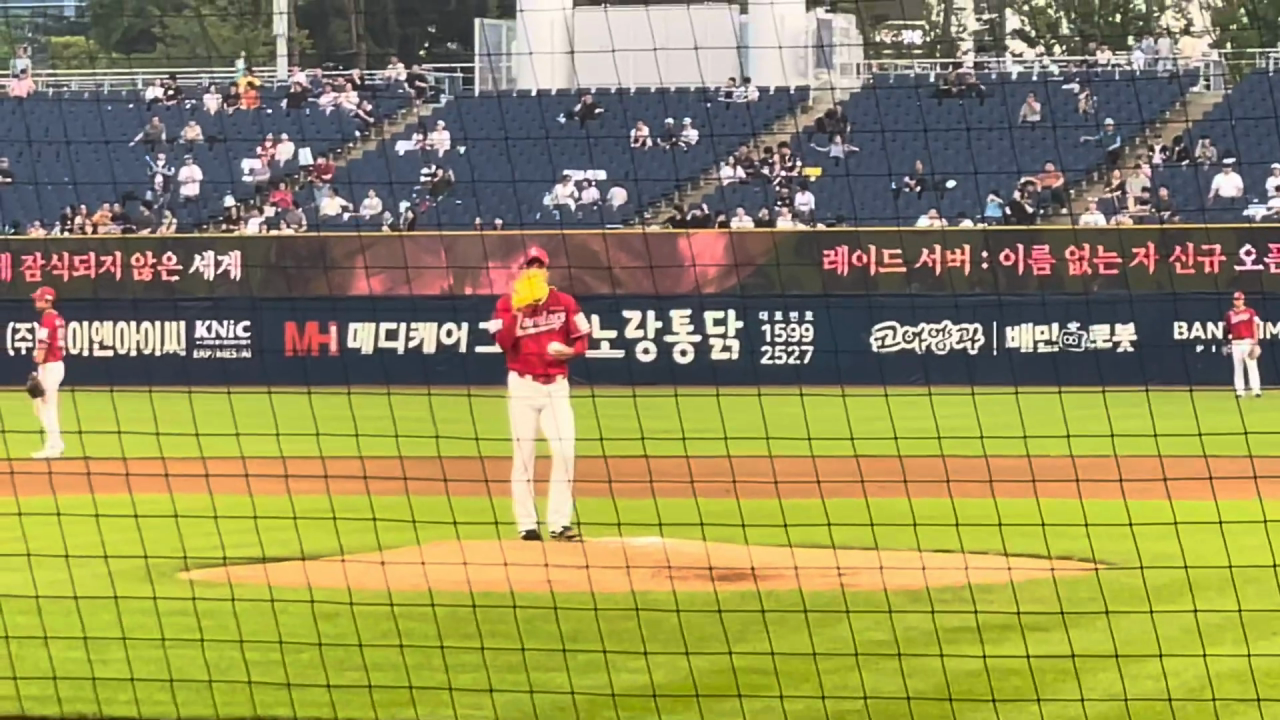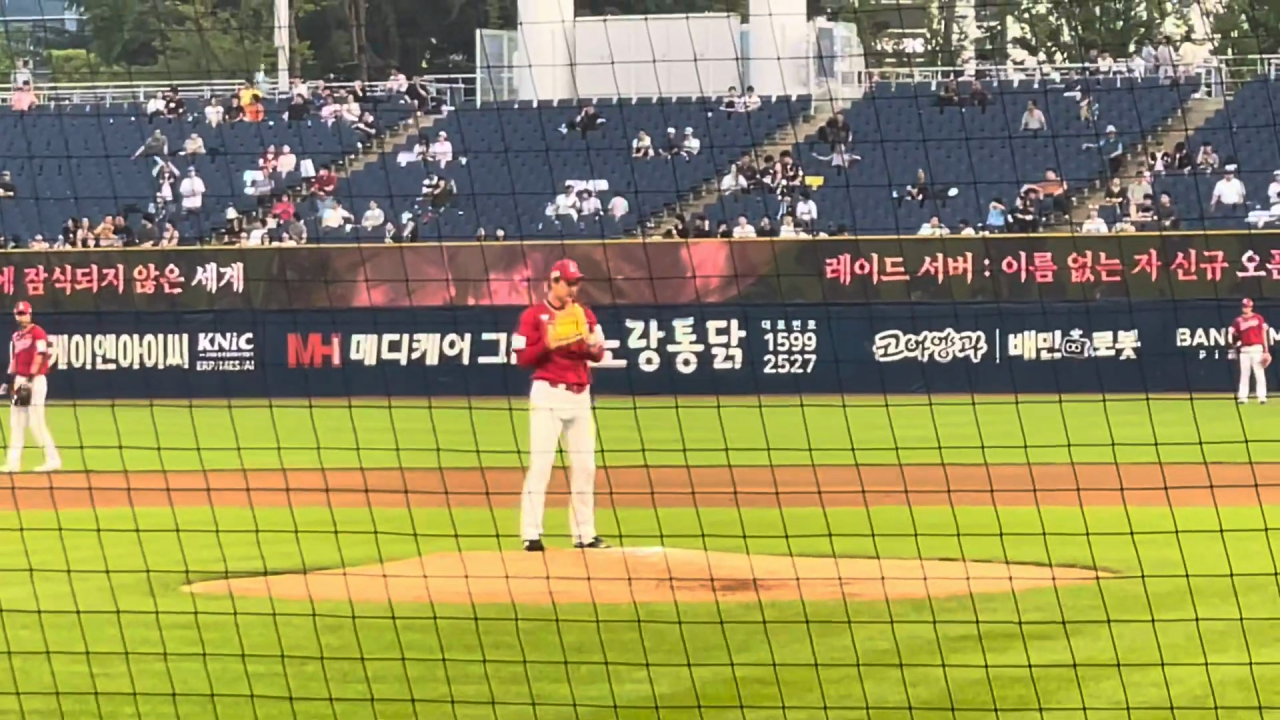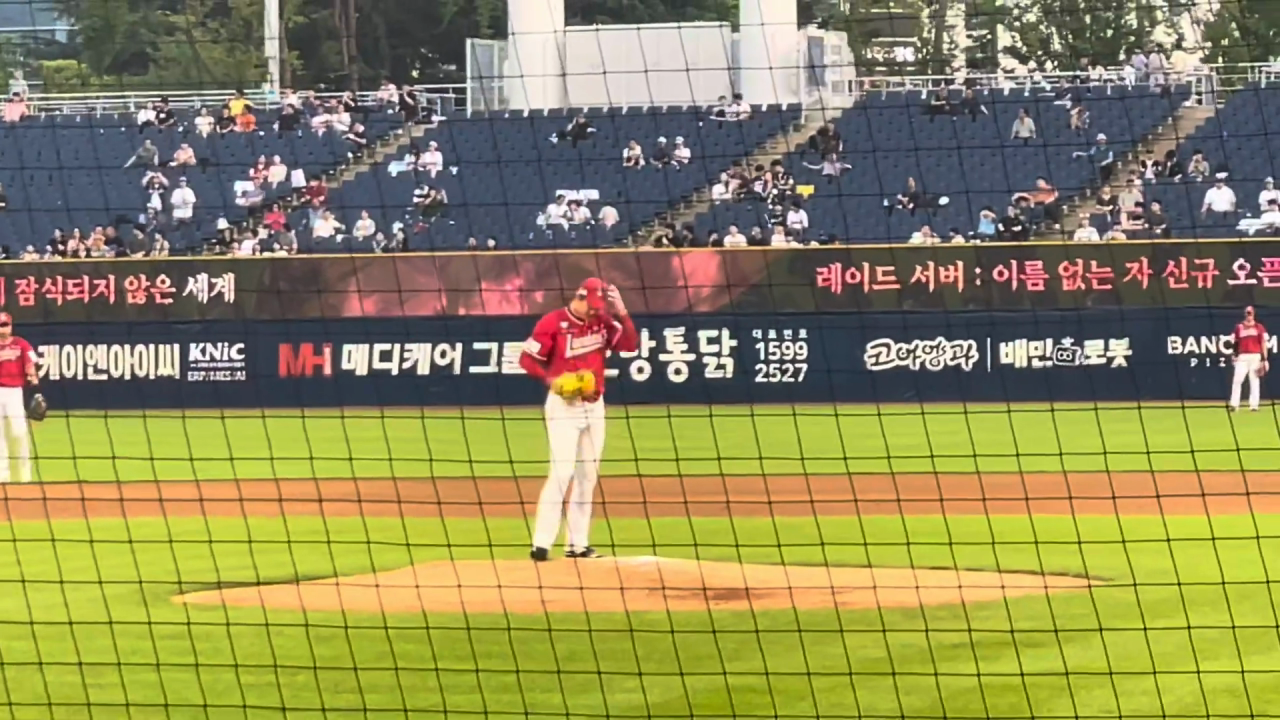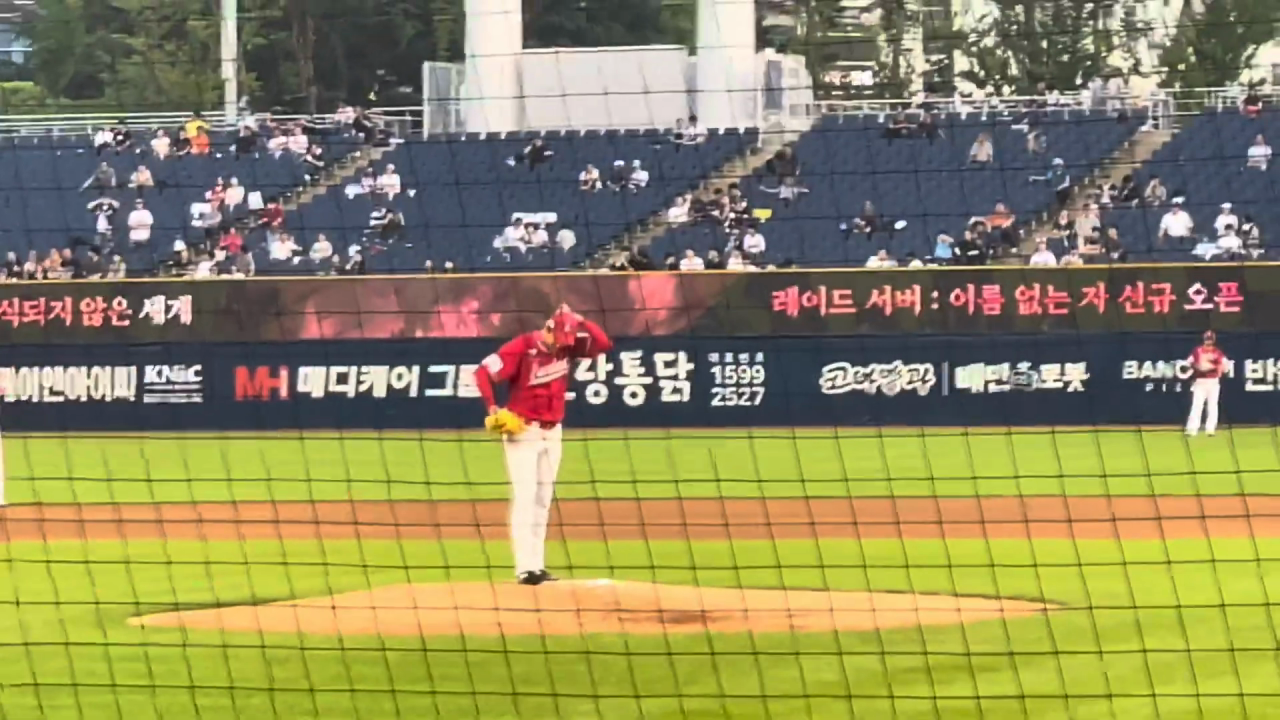
dt=0.5s
person 1, frame 1
left shoulder: (565, 302)
right shoulder: (507, 304)
left elbow: (583, 340)
right elbow: (503, 343)
left wrist: (570, 351)
right wrist: (517, 310)
left hip: (556, 386)
right hip: (522, 386)
left knee: (565, 453)
right knee: (524, 456)
left ankle: (559, 522)
right ankle: (526, 525)
person 1, frame 2
left shoulder: (584, 314)
right shoulder: (533, 315)
left elbow: (598, 354)
right elbow: (523, 359)
left wrist: (595, 347)
right wrist: (549, 342)
left hip: (580, 396)
right hip: (548, 395)
left knee: (585, 467)
right knee: (540, 466)
left ankle: (584, 534)
right ankle: (531, 534)
person 1, frame 3
left shoulder: (603, 321)
right shoulder: (553, 322)
left elbow: (631, 345)
right elbow: (527, 358)
left wrist: (621, 312)
right wrist: (551, 379)
left hip: (595, 406)
right hip: (563, 405)
left knee: (588, 475)
right knee: (562, 472)
left ankle: (577, 543)
right ankle: (541, 542)
person 1, frame 4
left shoulder: (569, 345)
right shoulder: (521, 346)
left elbow: (605, 344)
right elbow: (483, 372)
left wrist: (578, 320)
right wrist: (492, 407)
left hip: (552, 432)
right hip: (521, 430)
left knee: (543, 499)
right knee: (525, 496)
left ankle: (535, 566)
right ankle: (525, 568)
